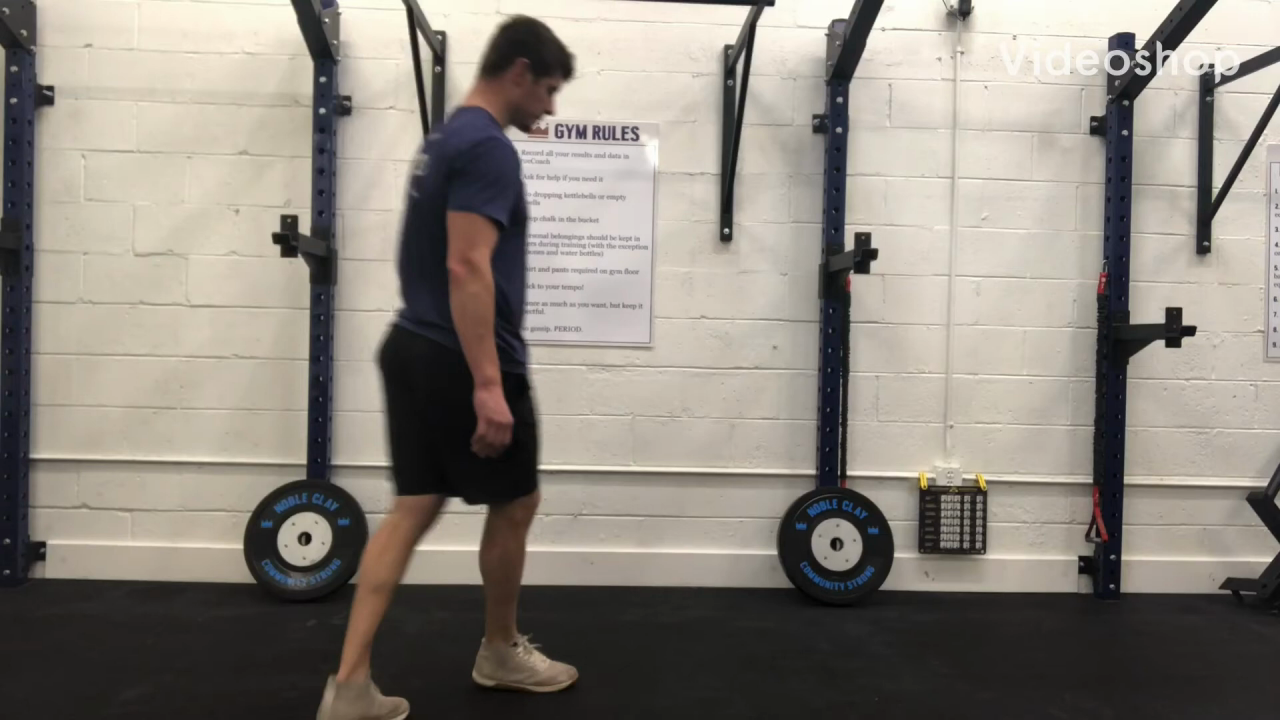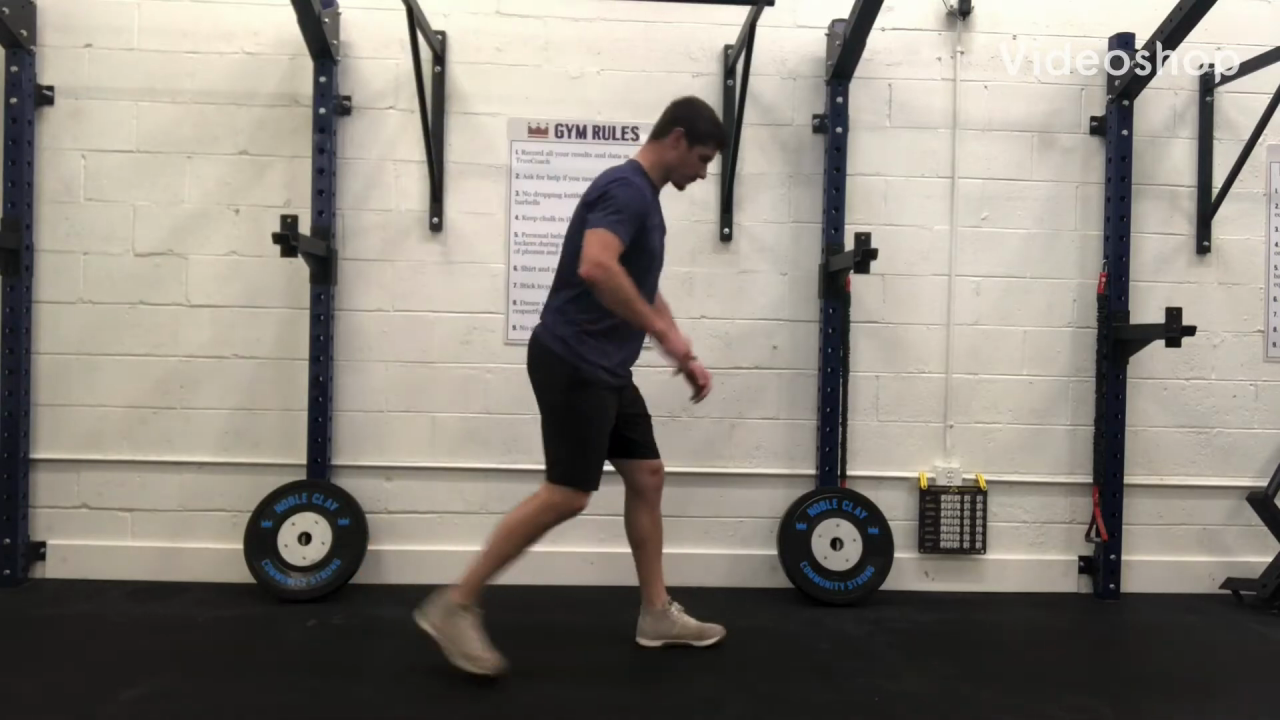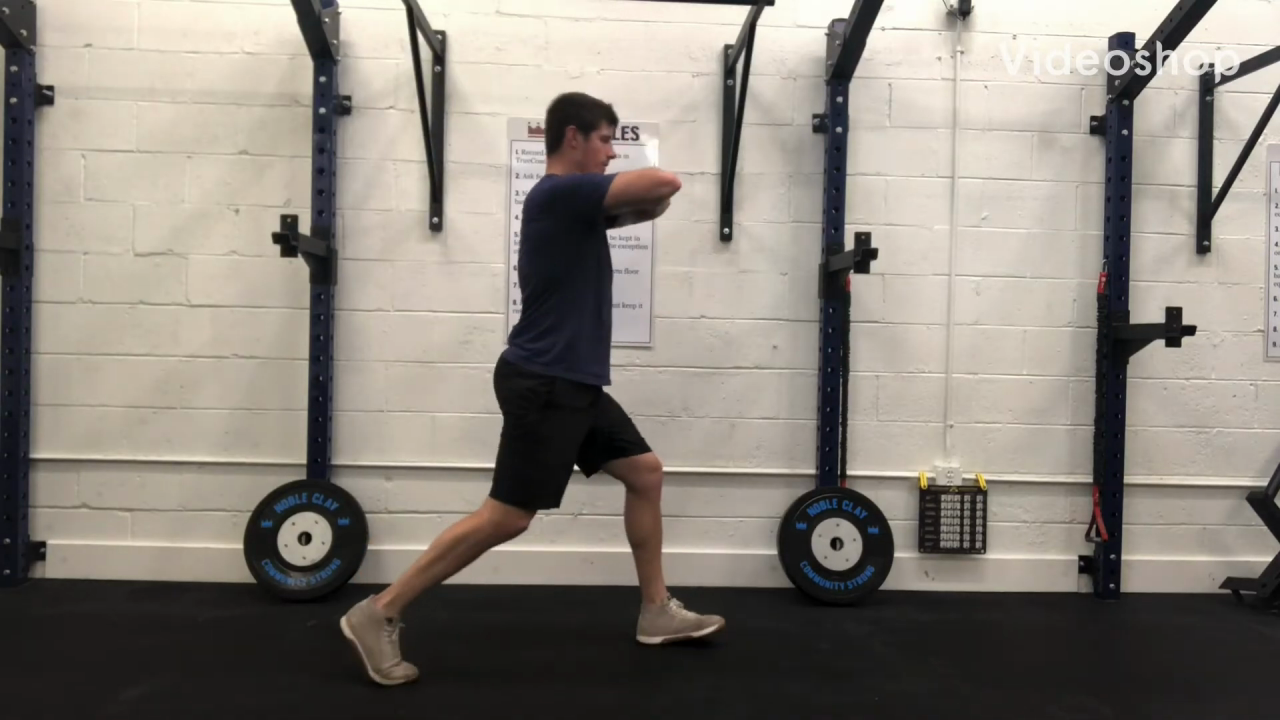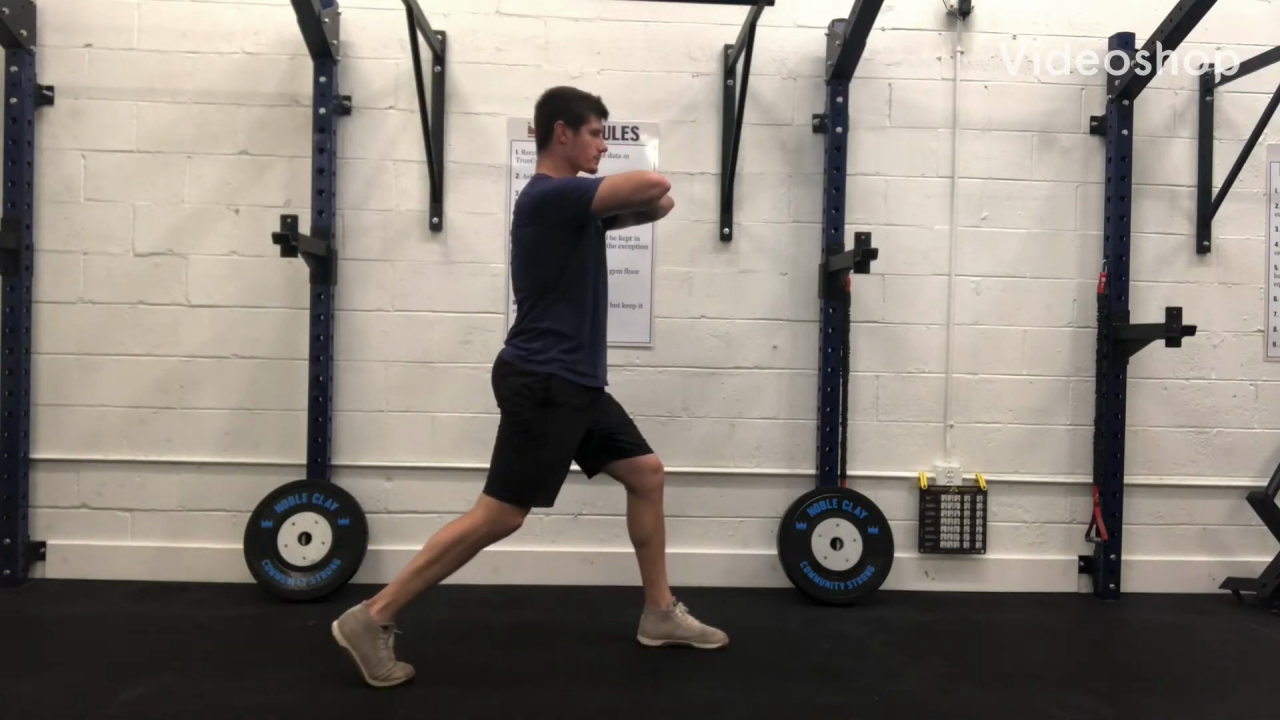
dt=1s
person 1, frame 1
left shoulder: (443, 141)
right shoulder: (487, 148)
right elbow: (468, 267)
right wrist: (488, 384)
left hip: (412, 347)
right hip: (465, 360)
left knee: (415, 507)
right knee: (514, 502)
right ankle: (501, 652)
person 1, frame 2
left shoulder: (645, 197)
right shoulder: (623, 189)
left elbow: (644, 290)
right elbow: (596, 268)
left wrist: (684, 356)
right wrist: (662, 334)
left hip: (604, 366)
right hip: (571, 361)
left knee: (646, 478)
right knee: (566, 494)
left ankle: (657, 613)
right ankle: (454, 604)
person 1, frame 3
left shoulder: (578, 201)
right shoulder: (560, 193)
left elbow: (649, 205)
right elbow: (664, 183)
left wrist: (644, 205)
right wrist: (645, 199)
left hip: (575, 381)
right hip: (542, 383)
left knee: (645, 473)
right knee: (507, 516)
left ankle: (657, 611)
right ankle: (379, 615)
person 1, frame 4
left shoulder: (572, 200)
right shoulder: (549, 196)
left elbow: (655, 203)
right elbow: (653, 185)
left wrist: (647, 206)
right wrist: (647, 201)
left hip: (576, 382)
right hip: (542, 382)
left knee: (647, 475)
right knee: (499, 515)
left ankle: (661, 614)
right ankle: (371, 620)
